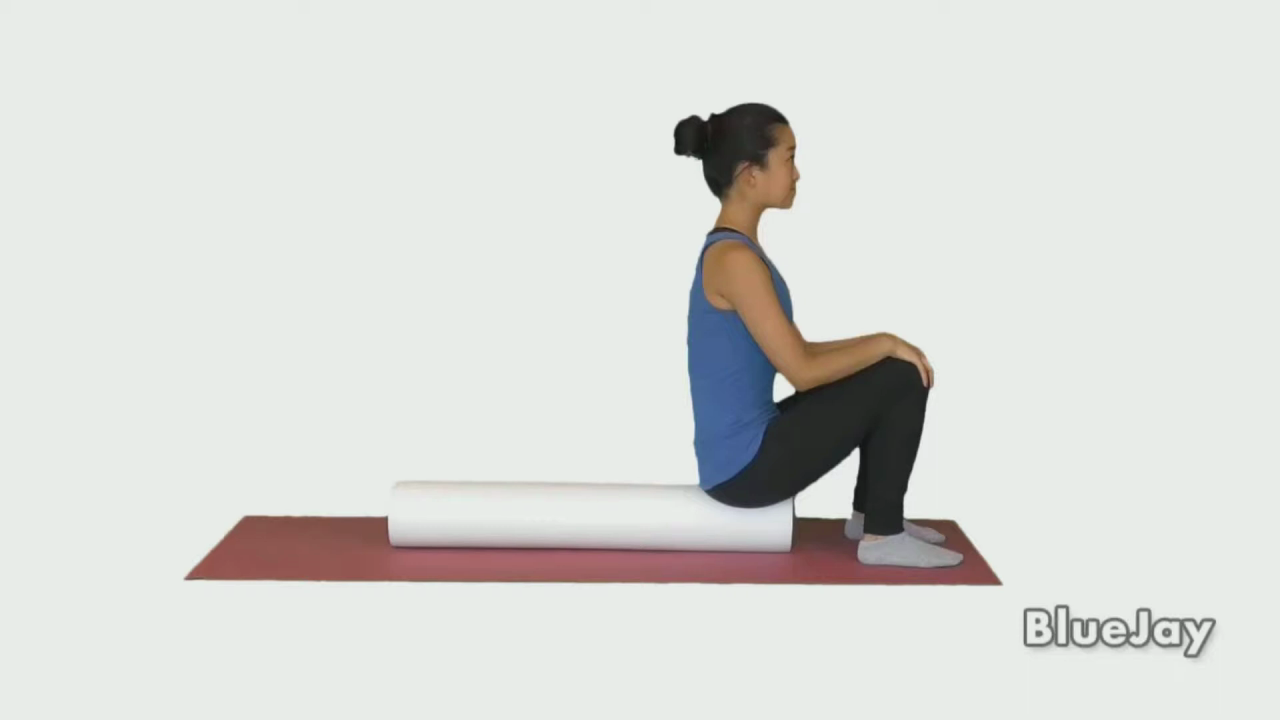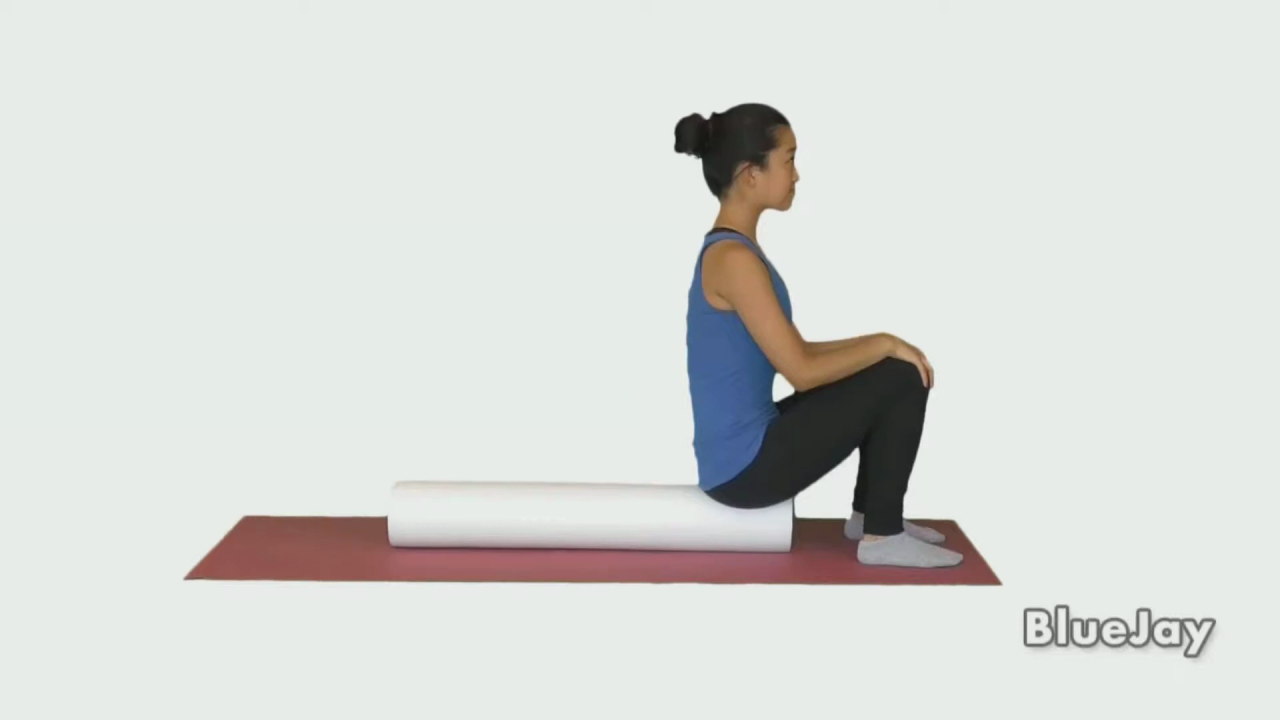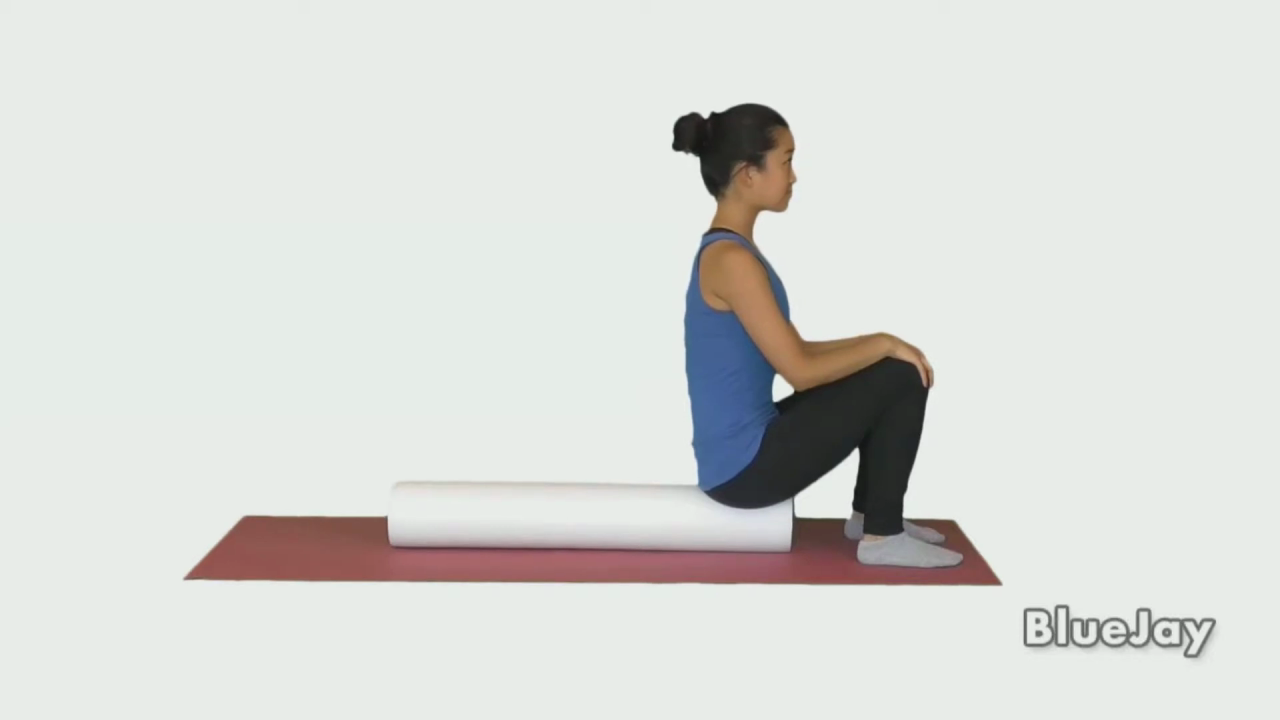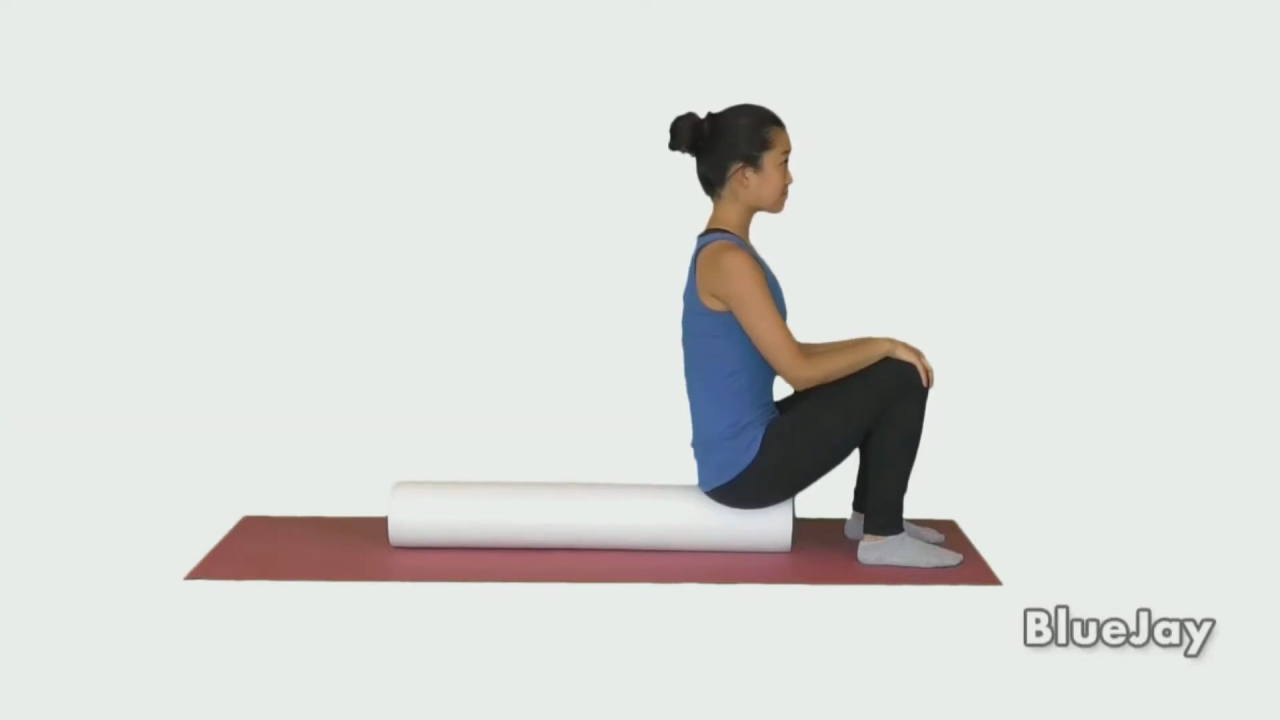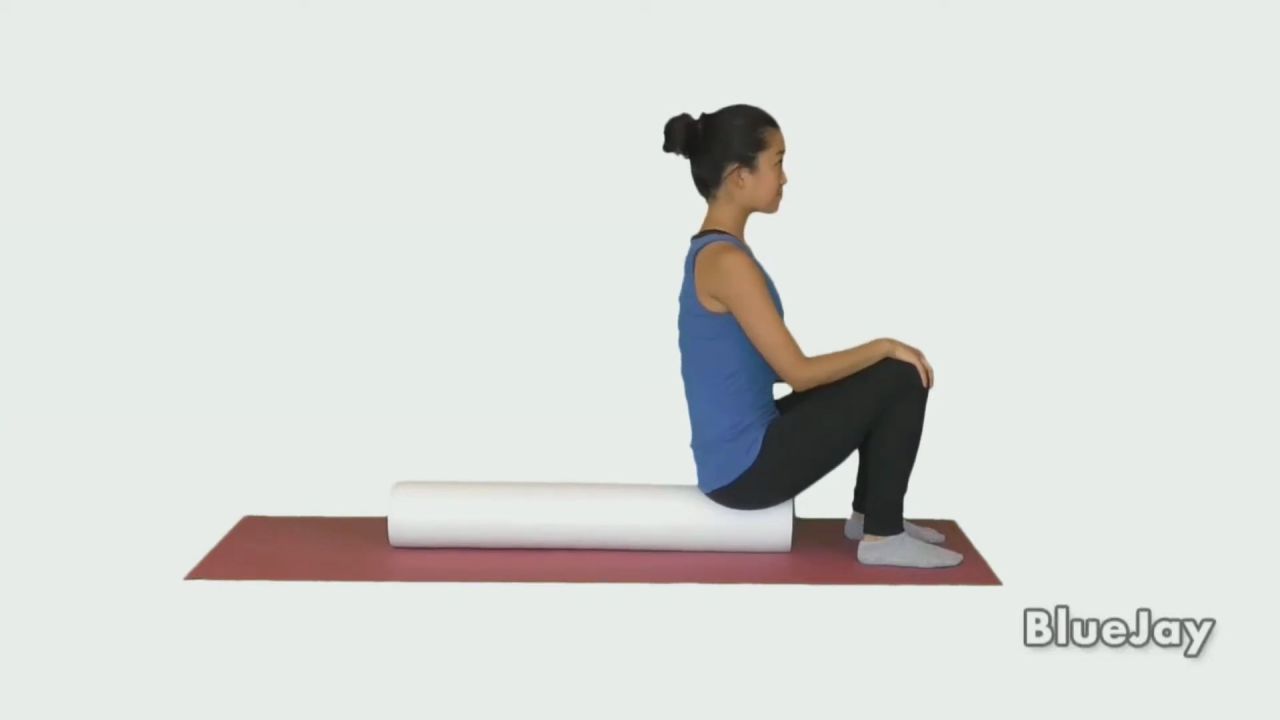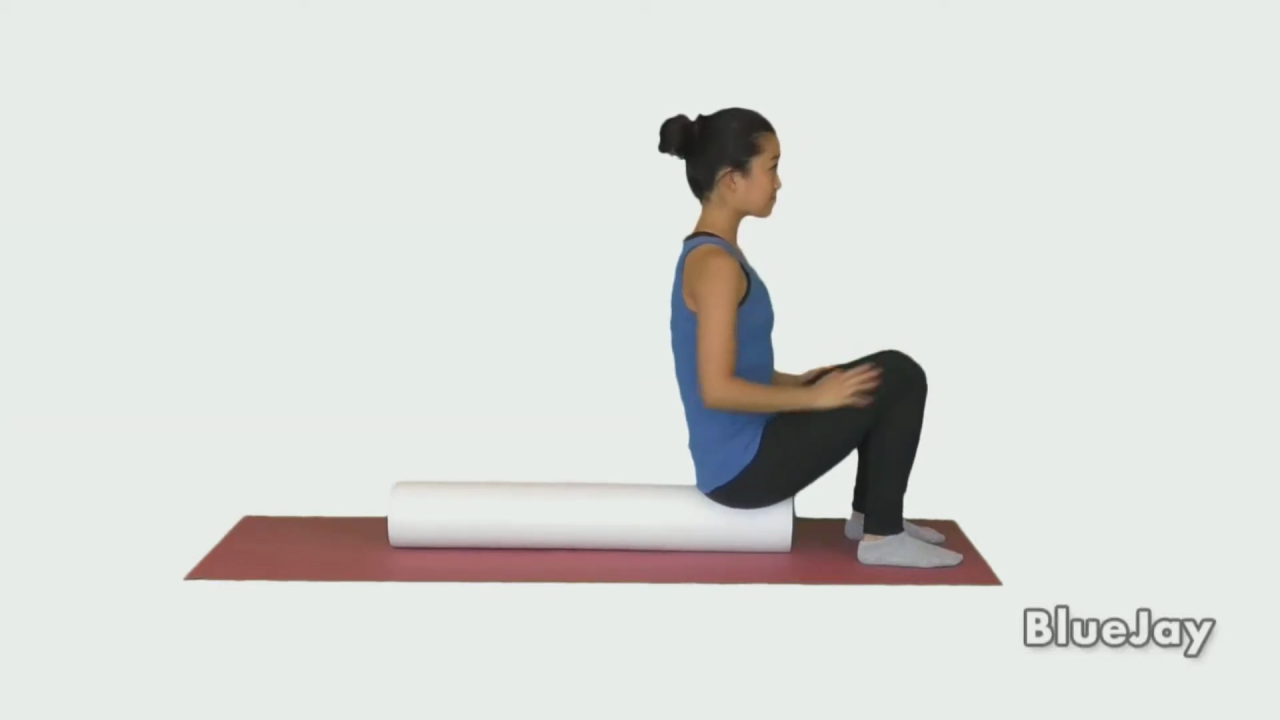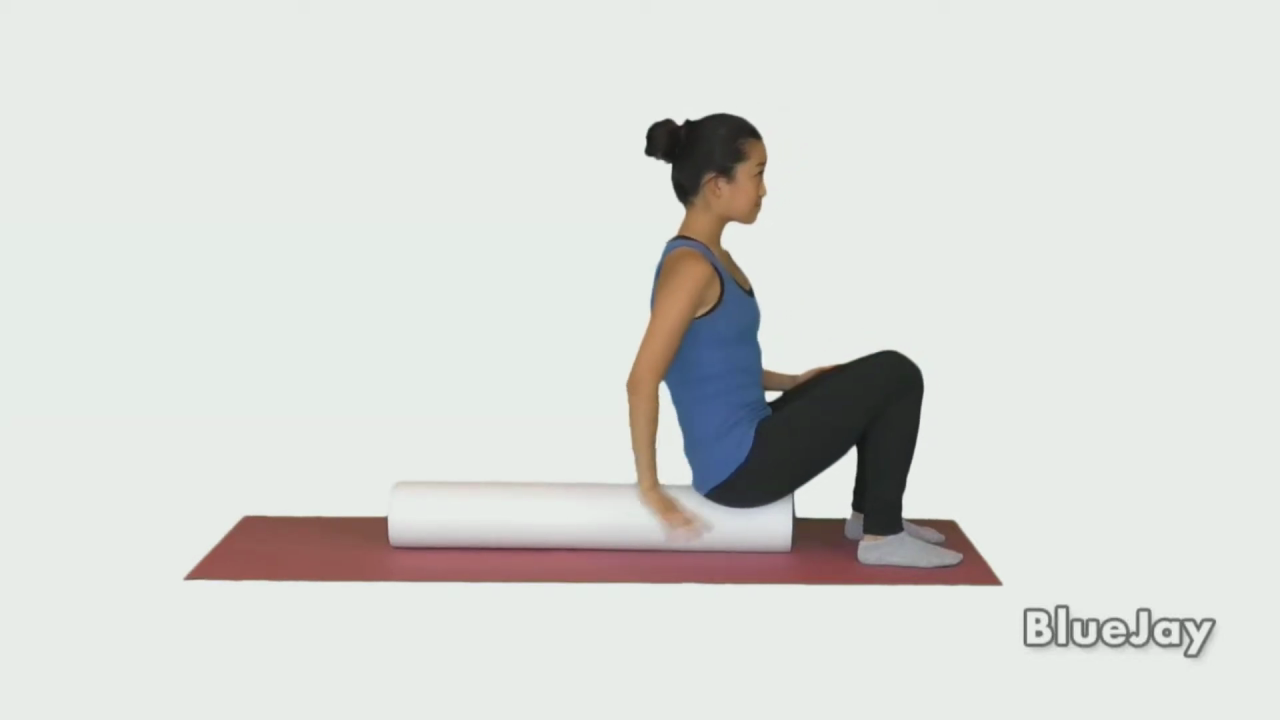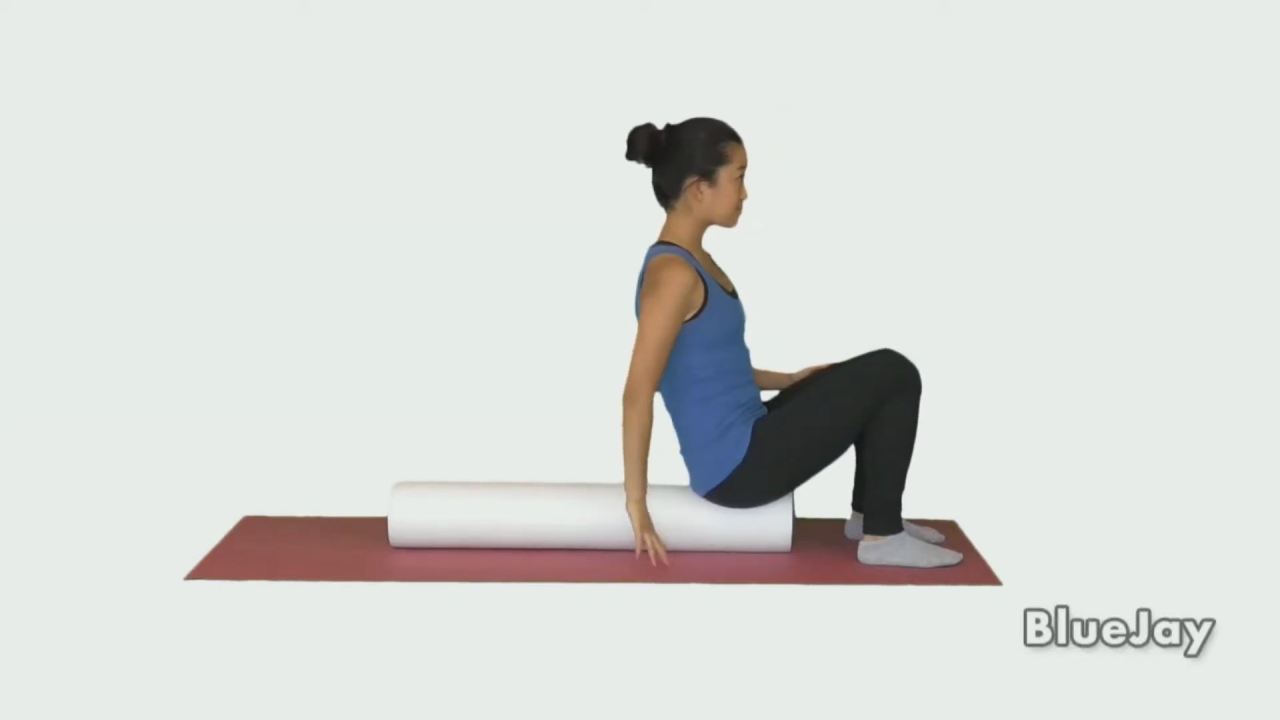
dt=0.5s
person 1, frame 1
left shoulder: (735, 249)
right shoulder: (735, 259)
left elbow: (797, 352)
right elbow: (802, 370)
left wrist: (879, 345)
right wrist: (884, 343)
left hip: (747, 448)
right hip: (746, 464)
left knee: (886, 373)
right knee: (903, 378)
left ankle: (870, 513)
right ankle: (882, 537)
person 1, frame 2
left shoulder: (733, 248)
right shoulder: (733, 259)
left elbow: (795, 352)
right elbow: (801, 372)
left wrist: (878, 346)
right wrist: (884, 344)
left hip: (745, 448)
right hip: (746, 465)
left knee: (889, 371)
right knee: (903, 380)
left ankle: (870, 514)
right ankle: (882, 537)
person 1, frame 3
left shoulder: (730, 249)
right shoulder: (730, 259)
left elbow: (794, 351)
right elbow: (799, 371)
left wrist: (877, 344)
right wrist: (883, 344)
left hip: (745, 448)
right hip: (744, 466)
left knee: (890, 372)
right knee: (903, 380)
left ankle: (869, 514)
right ankle: (882, 538)
person 1, frame 4
left shoulder: (724, 248)
right shoulder: (728, 259)
left elbow: (786, 353)
right elbow: (798, 371)
left wrist: (873, 345)
right wrist: (883, 346)
left hip: (744, 448)
right hip: (745, 465)
left knee: (889, 372)
right knee: (903, 378)
left ankle: (869, 513)
right ankle: (882, 537)
person 1, frame 5
left shoulder: (716, 250)
right shoulder: (727, 261)
right elbow: (797, 371)
left wrist: (877, 353)
right wrist: (883, 347)
left hip: (743, 449)
right hip: (746, 467)
left knee: (886, 376)
right knee: (903, 379)
left ankle: (869, 513)
right ankle: (882, 537)
person 1, frame 6
left shoulder: (712, 251)
right shoulder: (715, 264)
right elbow: (716, 389)
left wrist: (802, 384)
right wrist: (811, 398)
left hip: (744, 451)
right hip: (743, 466)
left knee: (881, 377)
right knee: (901, 378)
left ankle: (869, 514)
right ankle: (882, 536)
person 1, frame 7
left shoulder: (711, 256)
right shoulder: (690, 267)
right elbow: (642, 381)
left wrist: (792, 382)
right wrist: (650, 487)
left hip: (748, 445)
right hip: (740, 466)
left knee: (884, 377)
right knee: (896, 376)
left ankle: (869, 515)
right ankle: (882, 537)
person 1, frame 8
left shoulder: (693, 260)
right shoulder: (673, 273)
right elbow: (637, 393)
left wrist: (787, 380)
right wrist: (636, 505)
left hip: (744, 443)
right hip: (737, 466)
left knee: (879, 376)
right knee: (893, 375)
left ankle: (870, 515)
right ankle: (882, 537)
